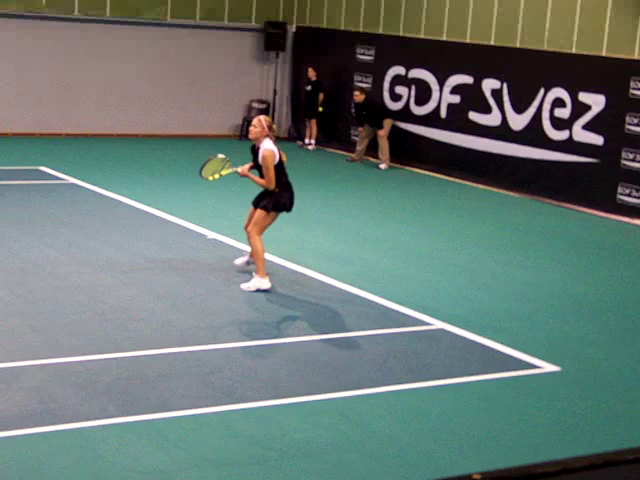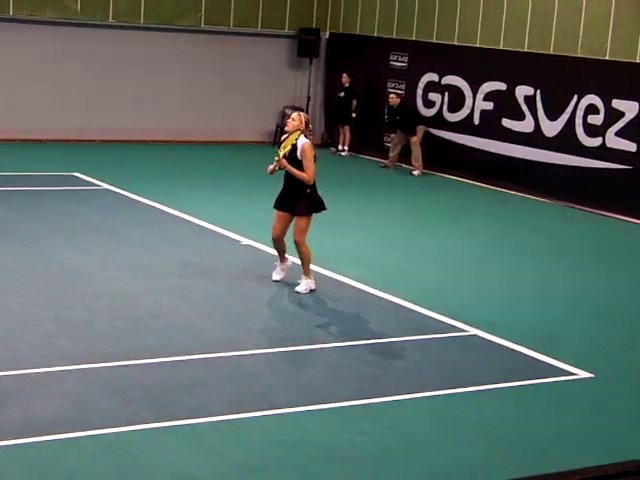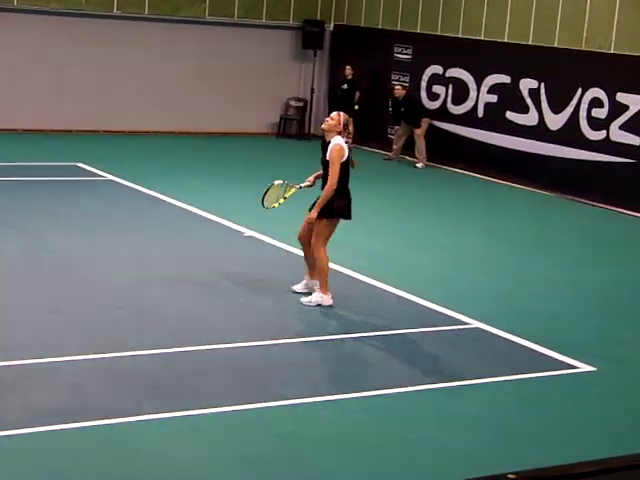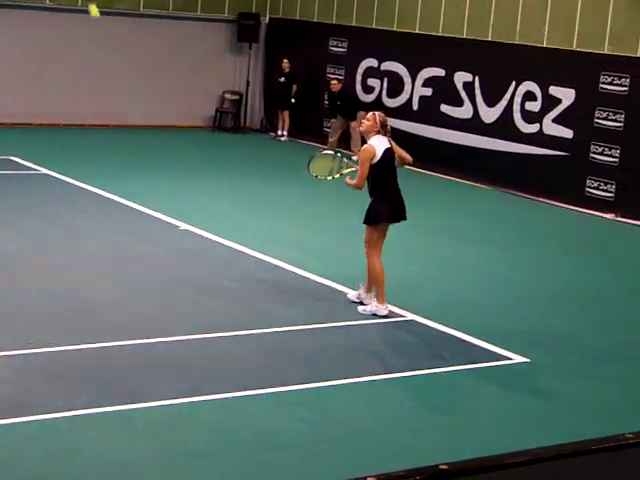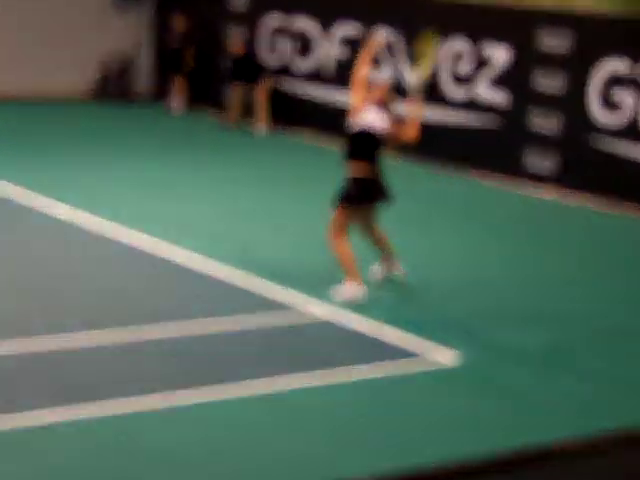
dt=1s
person 1, frame 1
left shoulder: (267, 152)
right shoulder: (258, 145)
left elbow: (270, 185)
left wrist: (248, 175)
right wrist: (251, 165)
left hip: (278, 195)
right hip: (269, 193)
left knee: (253, 232)
right knee: (248, 227)
left ankle: (262, 278)
right ankle: (252, 256)
person 1, frame 2
left shoulder: (305, 146)
left elbow: (309, 179)
left wrist: (287, 166)
right wrist: (276, 166)
left hip: (305, 196)
right hip: (287, 193)
left knee: (298, 239)
right knee: (276, 236)
left ankle: (307, 279)
right ankle: (283, 262)
person 1, frame 3
left shoulder: (336, 146)
right shoulder: (331, 143)
left elbow: (331, 184)
left wrist: (316, 209)
right wrist: (316, 176)
left hip: (336, 201)
right hip: (331, 200)
left knee: (317, 245)
right knee: (303, 237)
left ankle: (323, 294)
right ankle: (312, 279)
person 1, frame 4
left shoulder: (368, 149)
right shoulder: (388, 142)
left elbow: (359, 185)
right elbow: (408, 160)
left wrist: (348, 181)
left hip: (382, 203)
right hip: (394, 200)
left knee: (372, 253)
right knee: (374, 249)
left ankle: (379, 304)
right ankle: (367, 292)
person 1, frame 5
left shoulder: (359, 109)
right shoulder: (388, 122)
left elbow: (359, 72)
right elbow: (410, 136)
left wrist: (371, 49)
right wrist: (415, 110)
left hip: (358, 183)
right hip: (373, 182)
left knee: (337, 233)
right knee: (368, 225)
left ankle: (353, 284)
right ankle: (391, 263)
